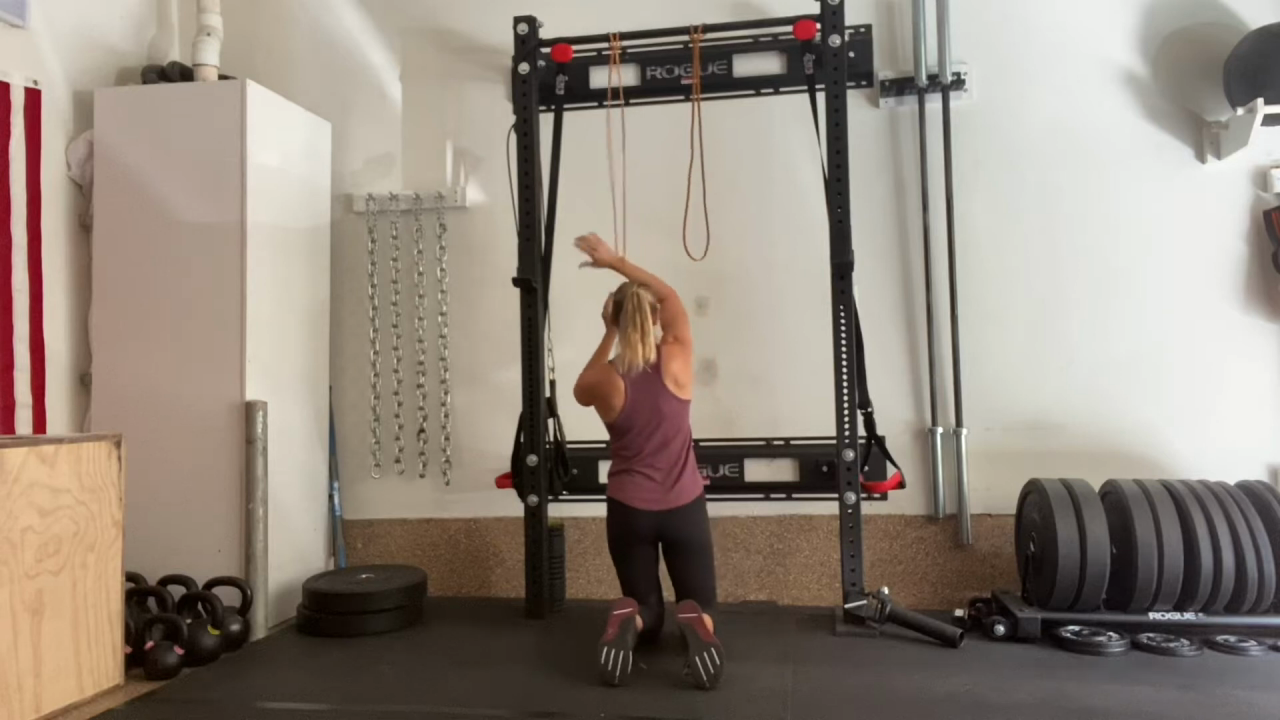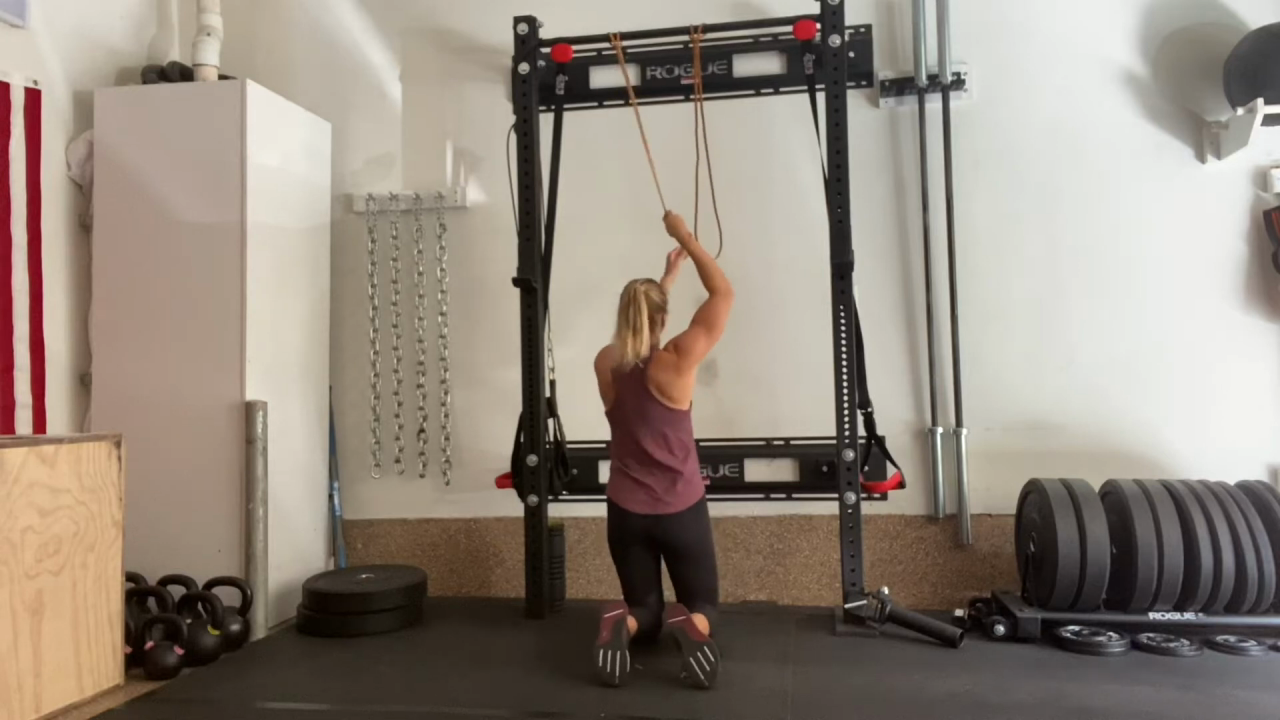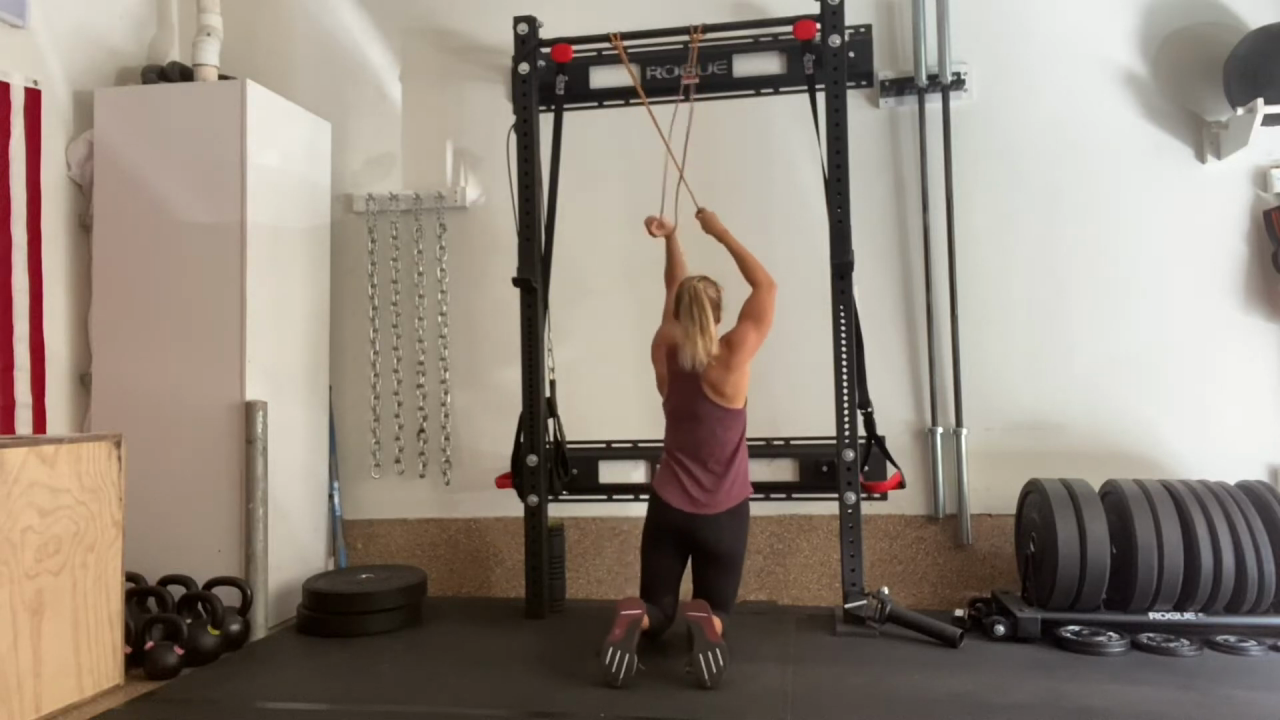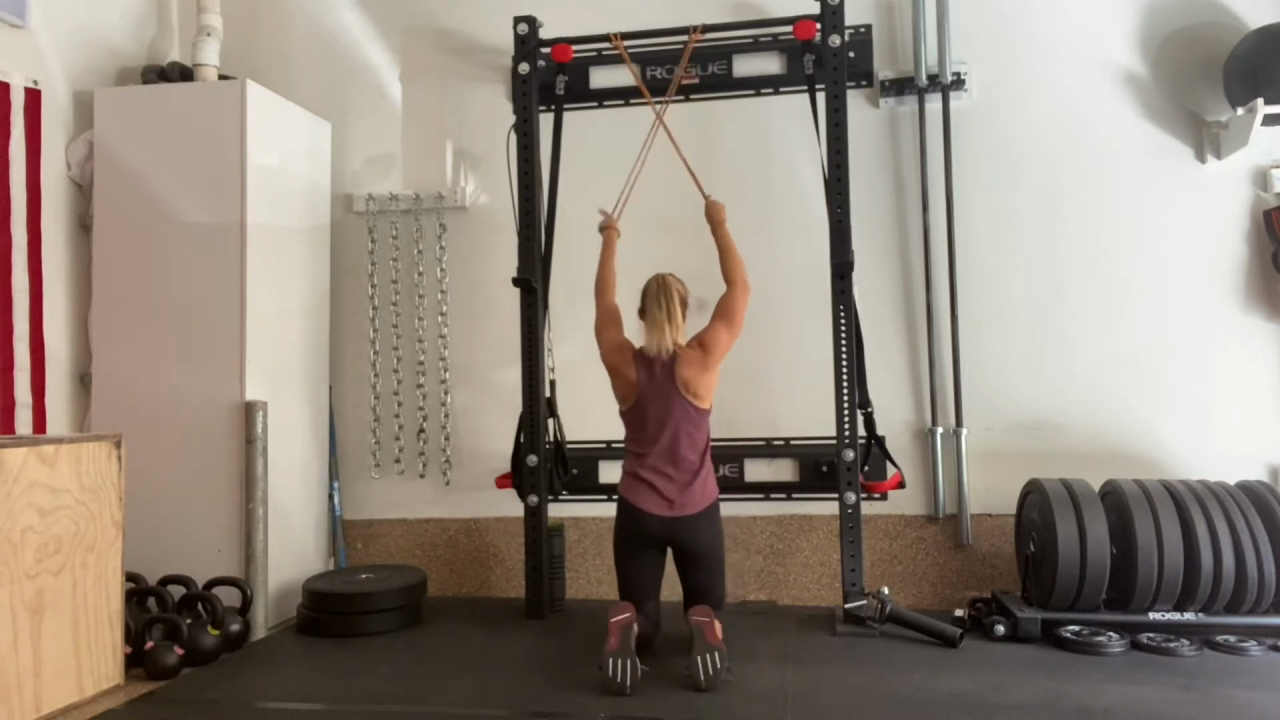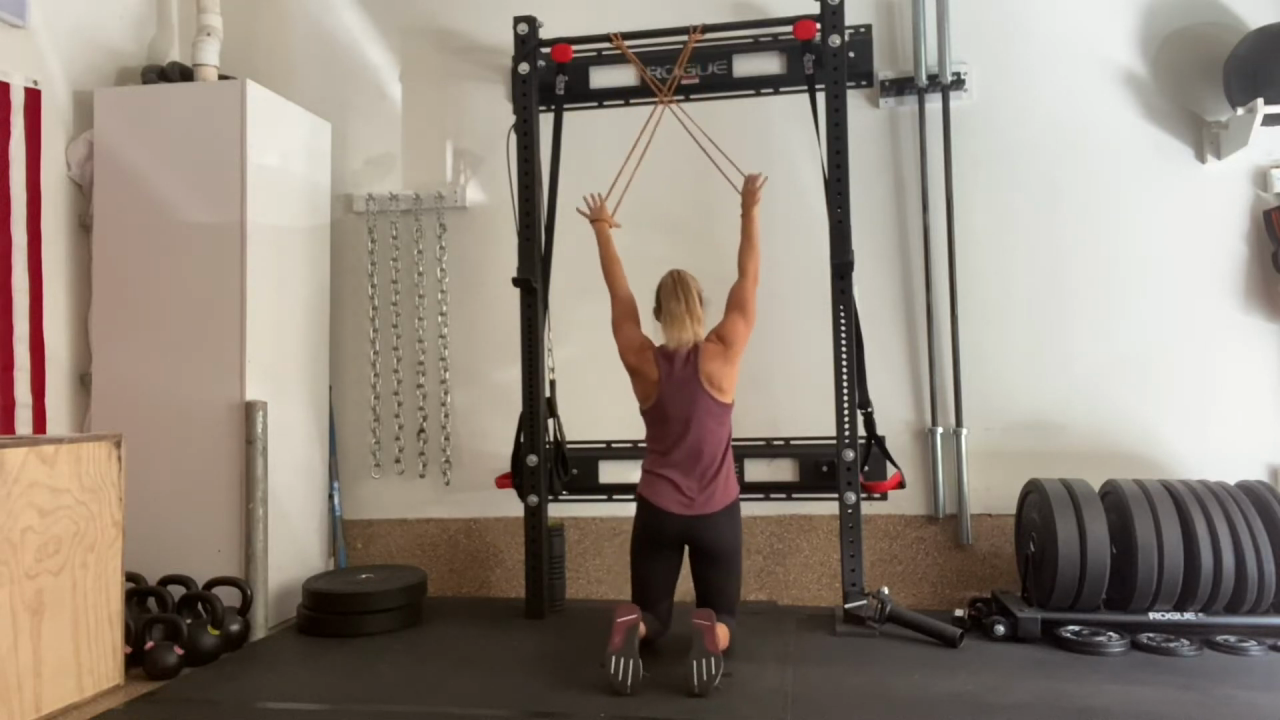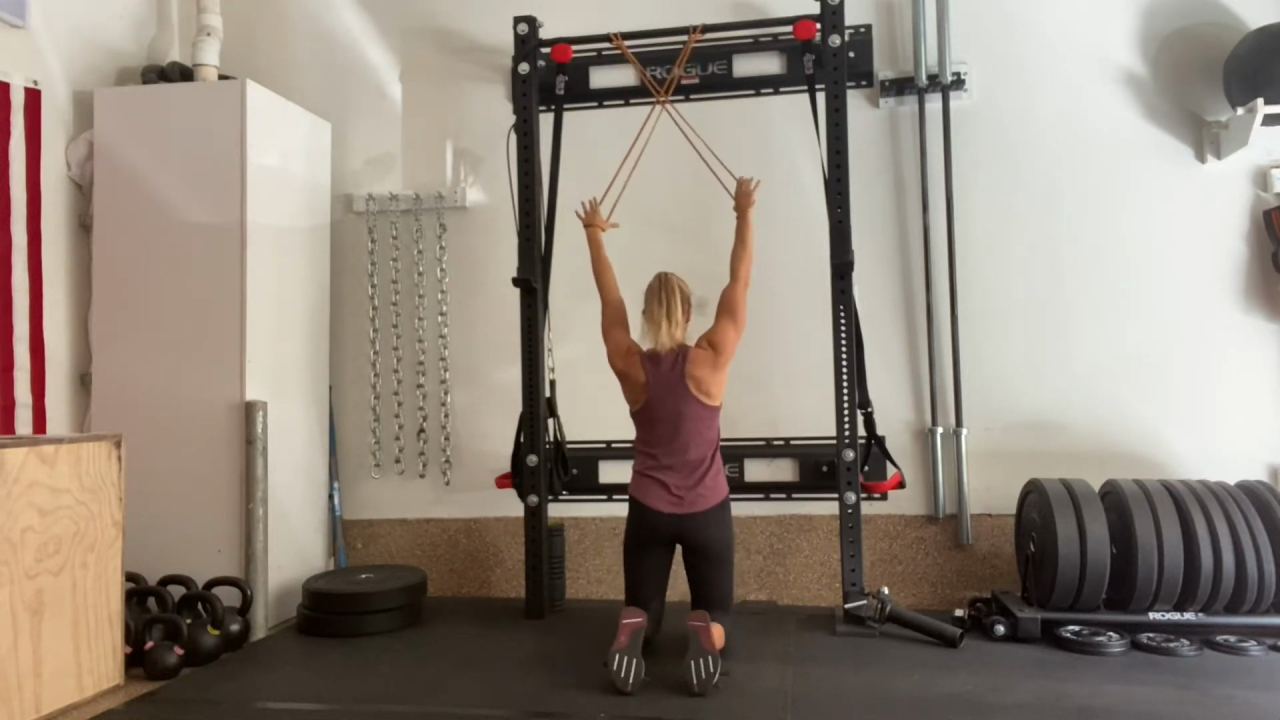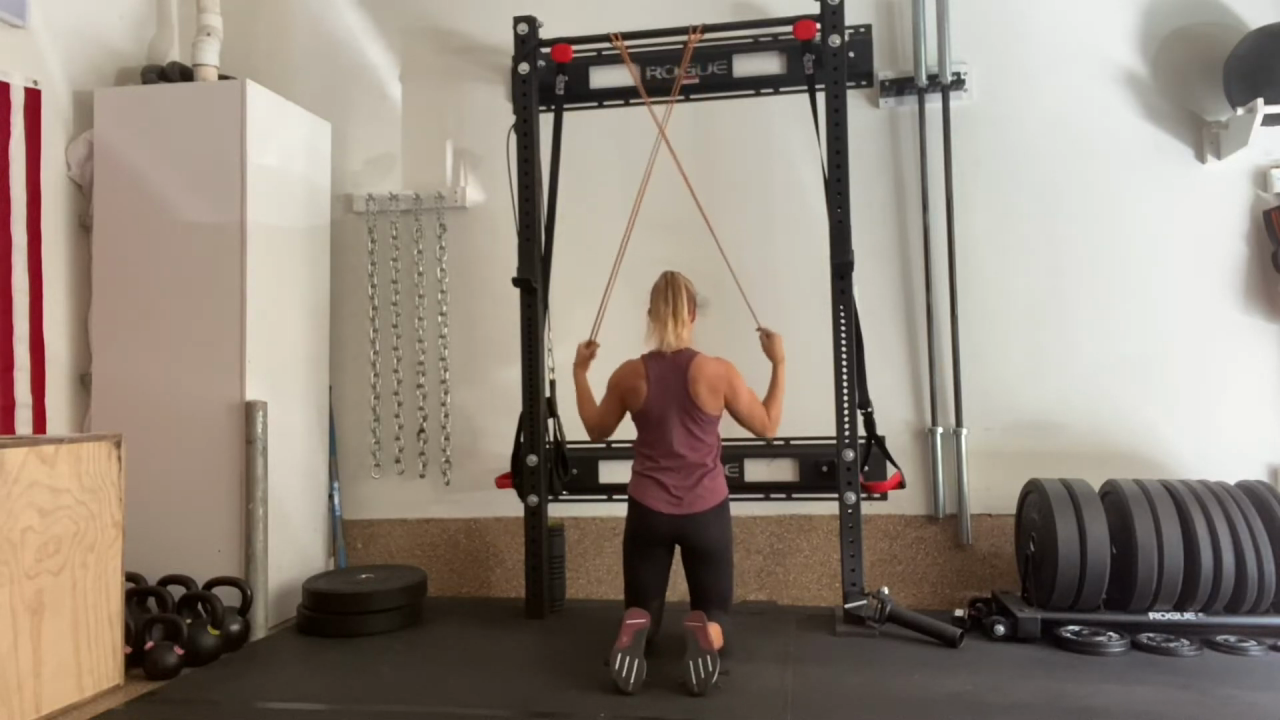
dt=0.7s
person 1, frame 1
left shoulder: (603, 381)
right shoulder: (677, 359)
right elbow: (669, 295)
left wrist: (609, 334)
right wrist: (616, 261)
left hip: (629, 510)
right hip: (684, 507)
left knee: (647, 611)
right knee: (700, 602)
left ankle: (628, 622)
right ankle: (693, 623)
person 1, frame 2
left shoulder: (606, 366)
right shoulder: (677, 362)
left elbow: (640, 317)
right elbow: (722, 294)
left wrist: (670, 270)
right wrist: (685, 238)
left hip: (626, 511)
right hip: (681, 510)
left knee: (646, 612)
right knee: (702, 604)
left ankle: (624, 623)
right ankle: (690, 624)
person 1, frame 3
left shoulder: (664, 357)
right shoulder: (731, 361)
left elbow: (675, 292)
right elbow: (765, 287)
left wrist: (671, 241)
right wrist: (720, 233)
left hip: (668, 508)
right hip: (723, 514)
left knee: (657, 608)
right knee: (715, 609)
left ankle: (633, 619)
right ankle: (704, 625)
person 1, frame 4
left shoulder: (621, 364)
right shoulder: (701, 360)
left elbow: (605, 301)
right elbow: (739, 288)
left wrist: (609, 242)
right wrist: (719, 226)
left hip: (637, 512)
right hip: (696, 512)
left knee: (643, 615)
right knee: (708, 606)
left ankle: (626, 625)
right ankle: (705, 629)
person 1, frame 5
left shoulder: (642, 362)
right shoulder: (721, 357)
left elbow: (618, 291)
right elbow: (748, 279)
left wrist: (602, 229)
right wrist: (749, 210)
left hip: (657, 510)
right hip: (716, 513)
left knee: (652, 614)
right knee: (722, 614)
left ankle: (630, 628)
right ankle: (709, 636)
person 1, frame 6
left shoulder: (629, 366)
right shoulder: (709, 362)
left elbow: (609, 295)
right elbow: (739, 284)
left wrist: (593, 233)
right wrist: (744, 214)
left hip: (648, 510)
right hip: (706, 511)
left knee: (642, 608)
right knee: (714, 611)
left ankle: (632, 632)
right ankle: (705, 635)
person 1, frame 7
left shoulder: (630, 375)
right shoulder: (717, 372)
left elbow: (596, 430)
right elbow: (769, 426)
left wrist: (580, 372)
right wrist: (779, 362)
left hip: (648, 510)
right hip: (706, 510)
left knee: (642, 606)
right knee: (714, 611)
left ankle: (634, 632)
right ankle: (704, 633)
